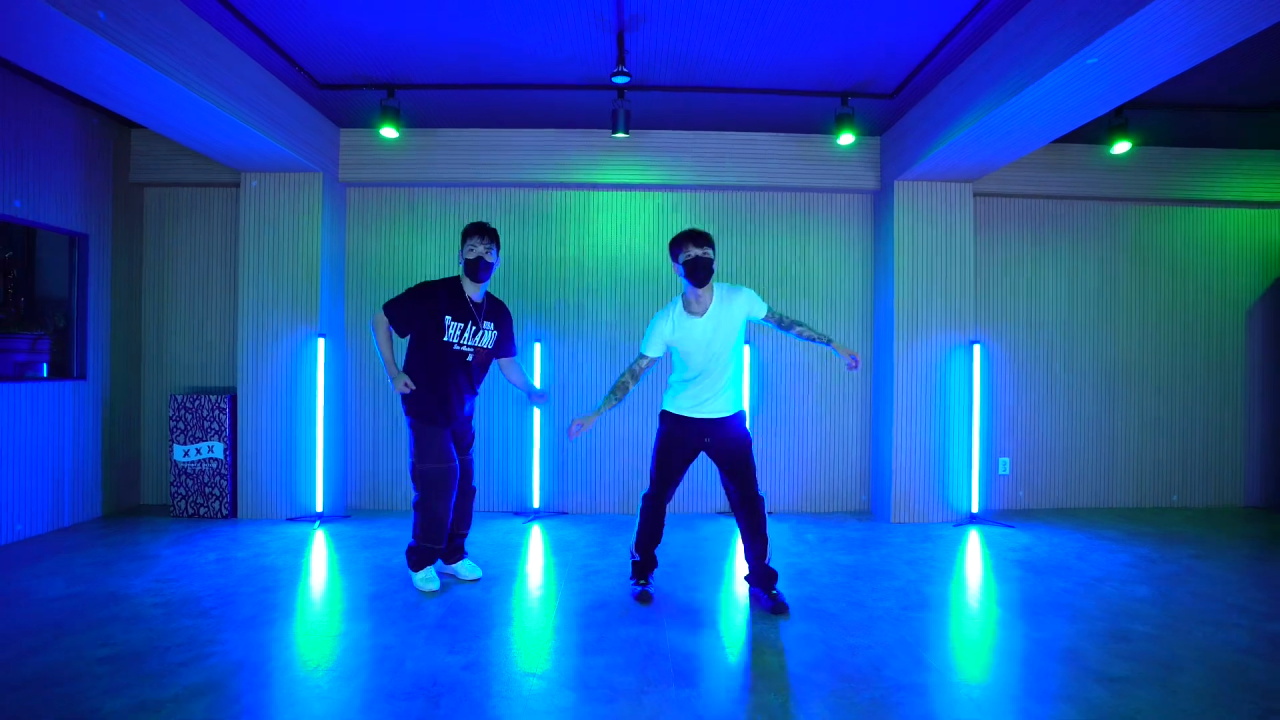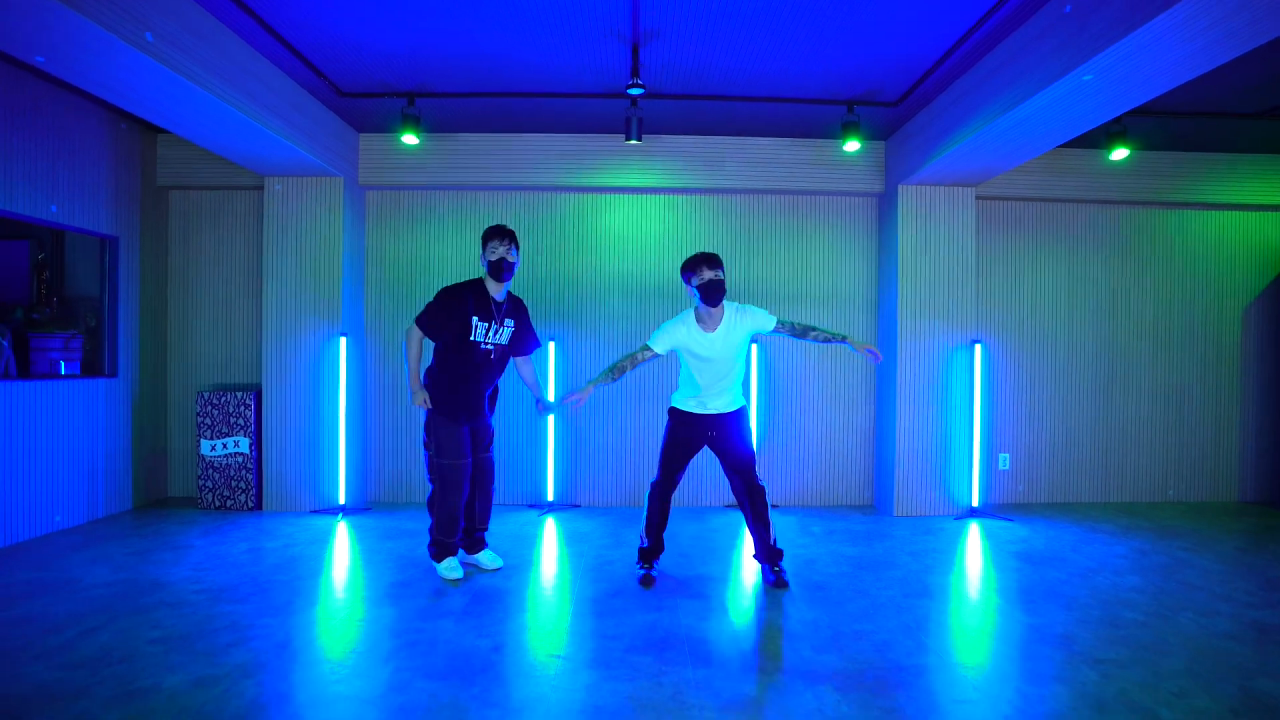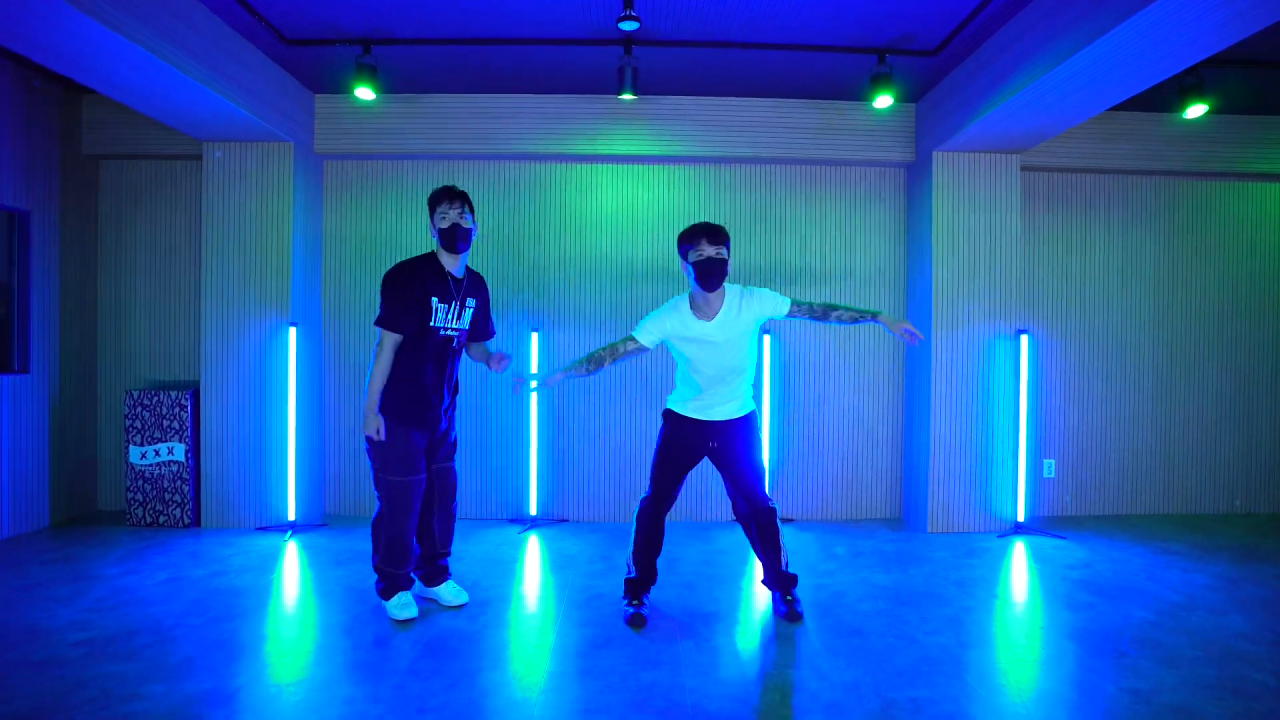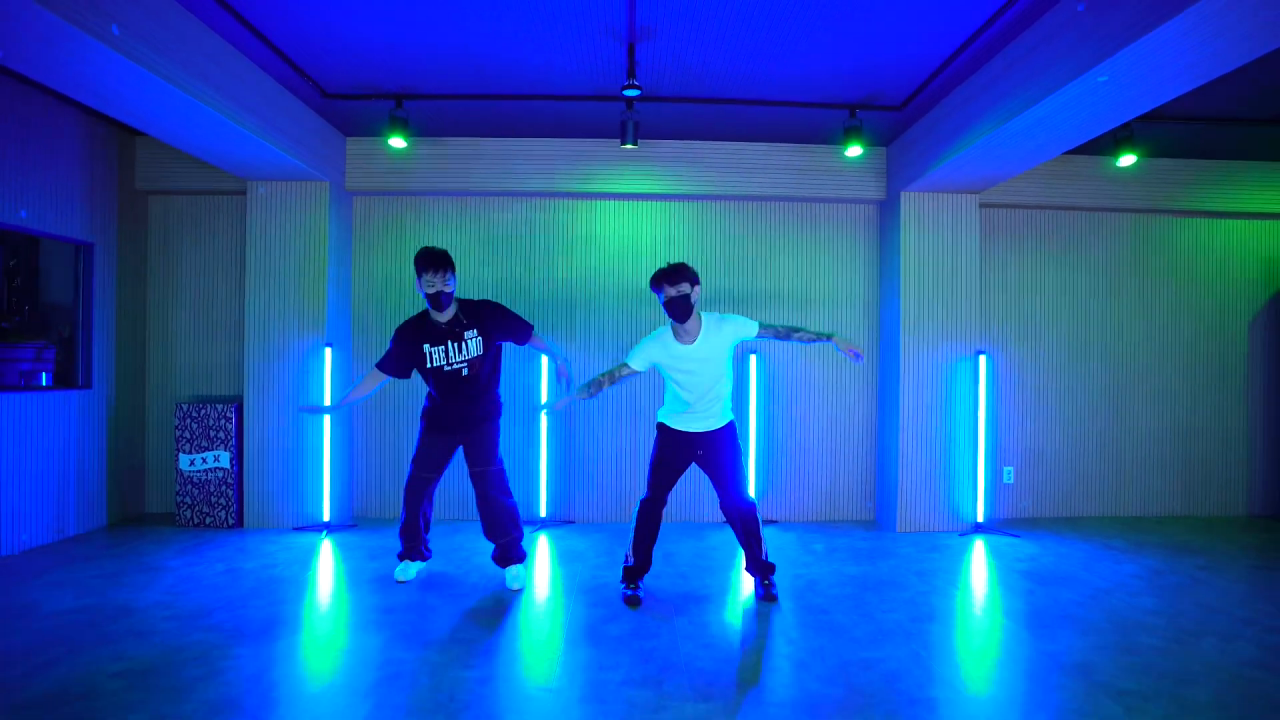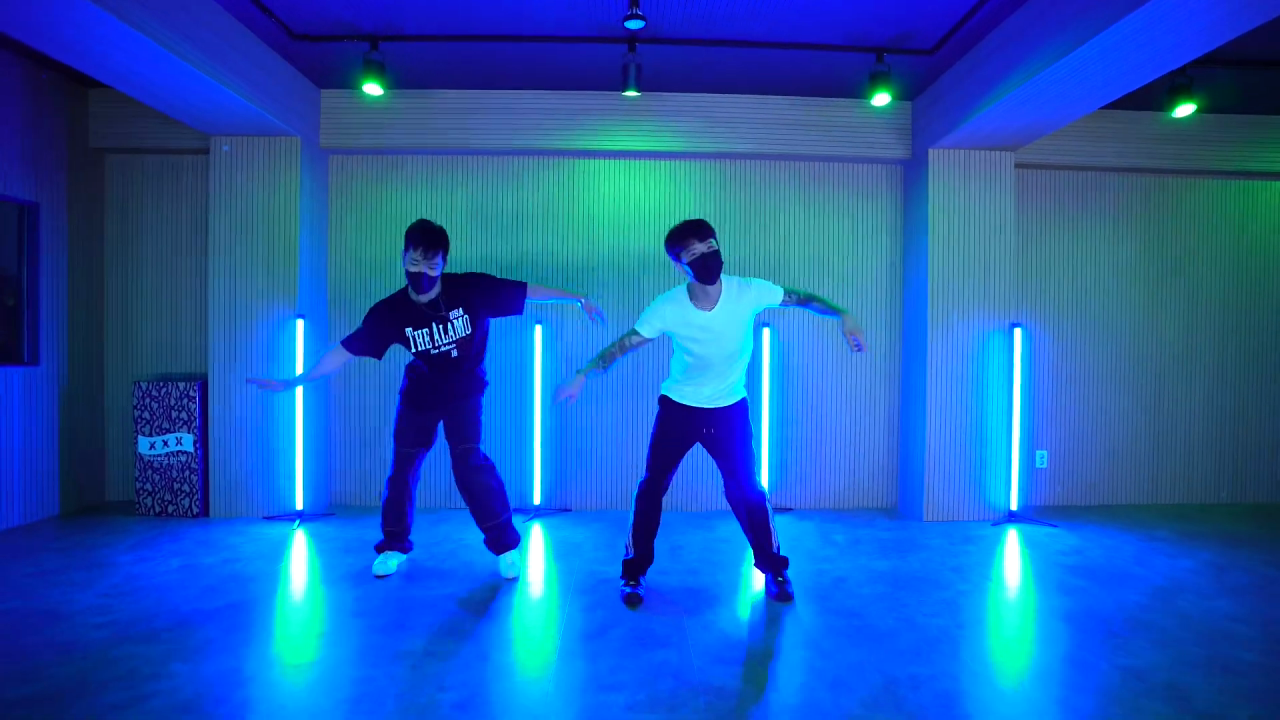
dt=1s
person 1, frame 1
left shoulder: (498, 312)
right shoulder: (429, 295)
left elbow: (504, 360)
right elbow: (381, 320)
left wrist: (530, 389)
right wrist: (393, 372)
left hip: (461, 410)
right hip: (426, 408)
left knee: (461, 482)
right knee: (438, 483)
left ankle: (452, 554)
right ankle: (421, 559)
person 1, frame 2
left shoulder: (516, 309)
right shoulder: (455, 297)
left elbow: (521, 357)
right elbow: (415, 333)
left wrist: (540, 397)
right wrist: (415, 385)
left hip: (480, 407)
right hip: (445, 406)
left knee: (481, 476)
right knee: (451, 479)
left ankle: (472, 544)
right ankle: (443, 551)
person 1, frame 3
left shoulder: (475, 285)
right shoulder: (407, 276)
right elbow: (388, 343)
left wrist: (490, 358)
right wrist: (371, 408)
left hip: (439, 409)
right hip: (399, 410)
left knee: (440, 493)
right knee: (400, 499)
left ankle: (432, 575)
right ankle: (393, 584)
person 1, frame 4
left shoulder: (489, 314)
right shoulder: (412, 333)
left elbow: (530, 335)
right elbow: (380, 374)
left wrist: (557, 357)
right wrist: (339, 404)
left hip: (481, 418)
right hip: (438, 420)
left knee: (491, 485)
right knee: (417, 487)
left ankle: (510, 557)
right ankle: (413, 554)
person 1, frame 5
left shoulder: (475, 288)
right shoulder: (391, 311)
left elbow: (526, 292)
right elbow: (345, 351)
left wrist: (577, 298)
right wrist: (296, 381)
left hip: (465, 393)
right hip: (420, 394)
left knee: (468, 462)
right knee: (403, 468)
left ankle: (504, 542)
right ankle: (394, 545)
person 2, frame 1
left shoulder: (740, 299)
right shoulder: (666, 320)
left elbow: (784, 323)
right elbow: (636, 371)
left wrist: (833, 345)
right wrist: (596, 414)
left hip: (728, 420)
right hip: (679, 420)
left knee: (748, 500)
right knee: (657, 496)
left ankle: (761, 581)
right ankle: (641, 572)
person 2, frame 2
left shoulder: (746, 317)
right shoulder: (677, 329)
left elbow: (795, 329)
right elbow: (634, 358)
left wrist: (849, 341)
right wrist: (591, 387)
left hip: (731, 416)
right hip: (686, 416)
left knee: (749, 487)
right knee: (663, 484)
left ankle: (769, 560)
right ankle: (648, 558)
person 2, frame 3
left shoulder: (753, 302)
right shoulder: (668, 318)
left elbow: (815, 311)
right elbow: (616, 351)
left wrist: (880, 318)
right wrist: (561, 374)
left hip: (737, 423)
right hip: (684, 422)
left knee: (756, 507)
right knee: (655, 502)
left ankle: (781, 587)
right ankle: (636, 591)
person 2, frame 4
left shoulder: (727, 327)
right shoulder: (655, 345)
left elbow: (779, 332)
right elbow: (612, 376)
left wrist: (832, 338)
right wrist: (570, 397)
left hip: (719, 432)
right hip: (674, 433)
left knee: (739, 503)
right knee: (652, 502)
left ankle: (762, 573)
right ankle: (633, 577)
person 2, frame 5
left shoulder: (749, 292)
right shoulder: (668, 308)
left elbow: (801, 298)
right elbow: (624, 344)
left wrist: (843, 316)
right wrist: (582, 376)
left hip: (730, 409)
right hip: (679, 408)
left knee: (747, 491)
right knee: (653, 486)
left ankle: (774, 570)
right ankle: (633, 573)
